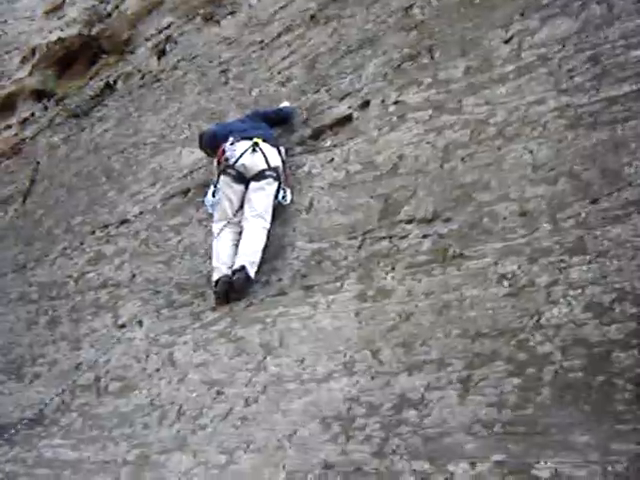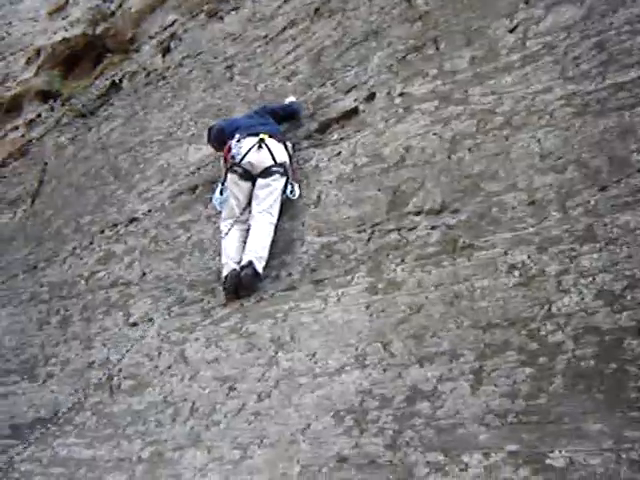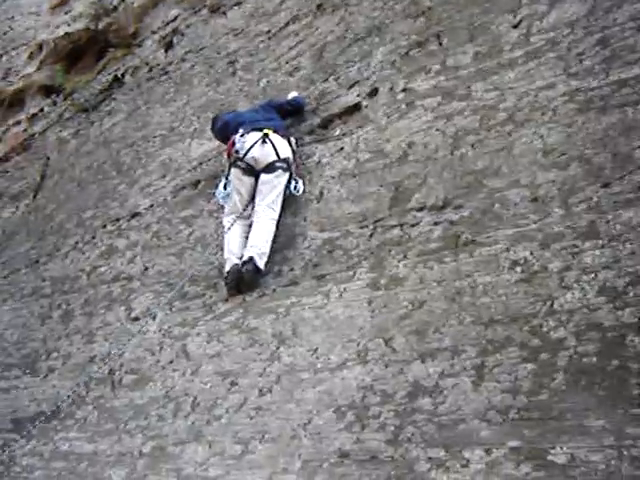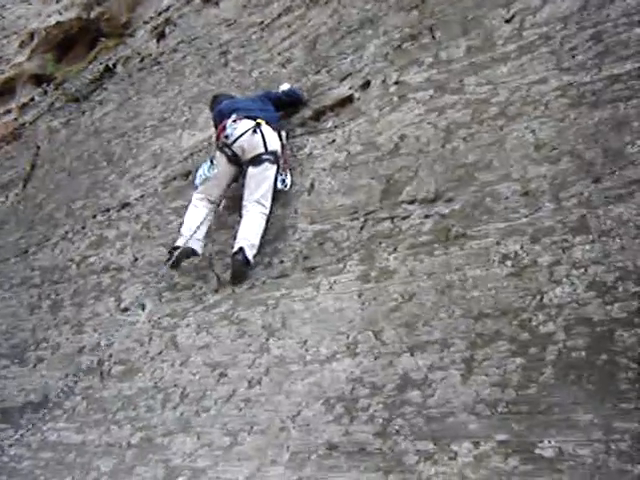
dt=0.4s
person 1, frame 1
left shoulder: (210, 136)
right shoulder: (252, 118)
right elbow: (286, 114)
right wrist: (285, 106)
left hip: (235, 155)
right hip: (268, 157)
left knee: (225, 222)
right knee: (256, 220)
left ankle: (221, 275)
right ankle: (243, 270)
person 1, frame 2
left shoulder: (218, 131)
right shoulder: (260, 113)
right elbow: (293, 111)
right wrist: (291, 102)
left hip: (241, 152)
right hip: (274, 153)
left knee: (233, 219)
right knee: (263, 216)
left ankle: (230, 271)
right ankle: (252, 267)
person 1, frame 3
left shoulder: (222, 125)
right shoulder: (265, 108)
right elbow: (298, 105)
right wrist: (295, 97)
left hip: (245, 147)
right hip: (278, 148)
left knee: (236, 214)
right knee: (266, 212)
left ankle: (232, 265)
right ankle: (252, 262)
person 1, frame 4
left shoulder: (221, 109)
right shoulder: (262, 98)
right elbow: (297, 98)
right wrist: (286, 90)
left hip: (235, 134)
right hip: (267, 139)
left knee: (206, 196)
right knee: (256, 205)
left ankle: (187, 244)
right ankle: (243, 253)
